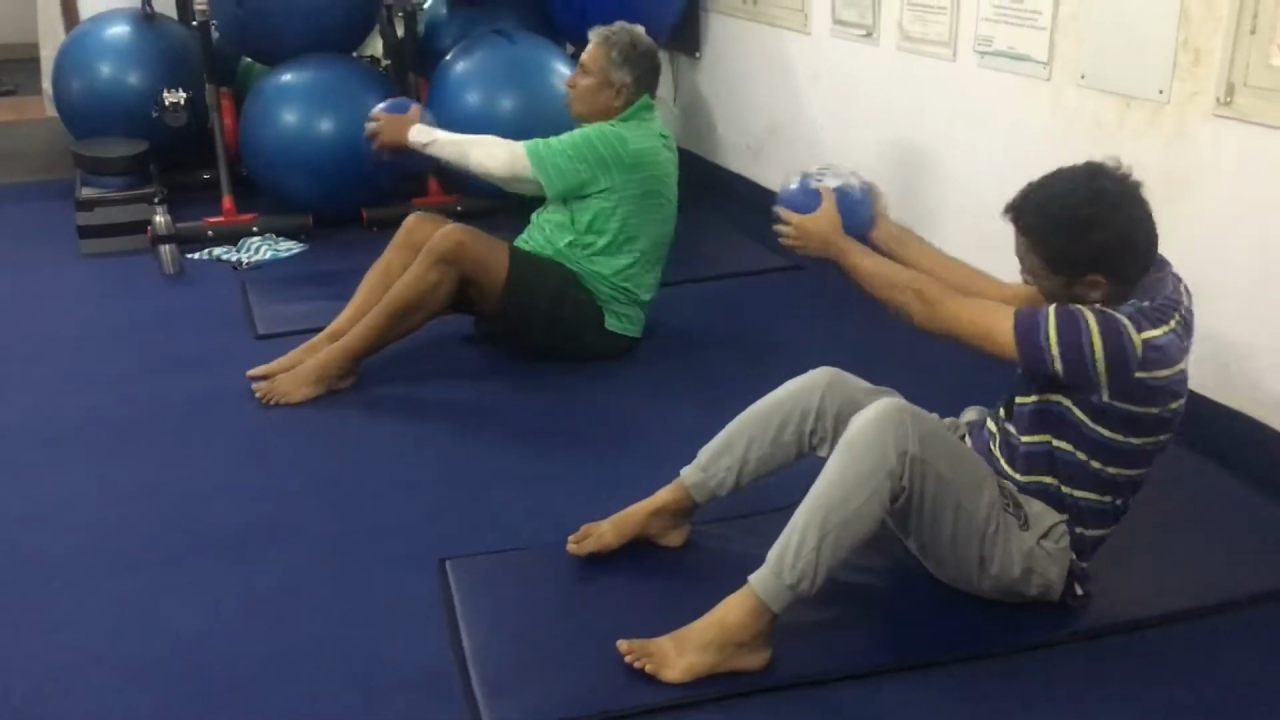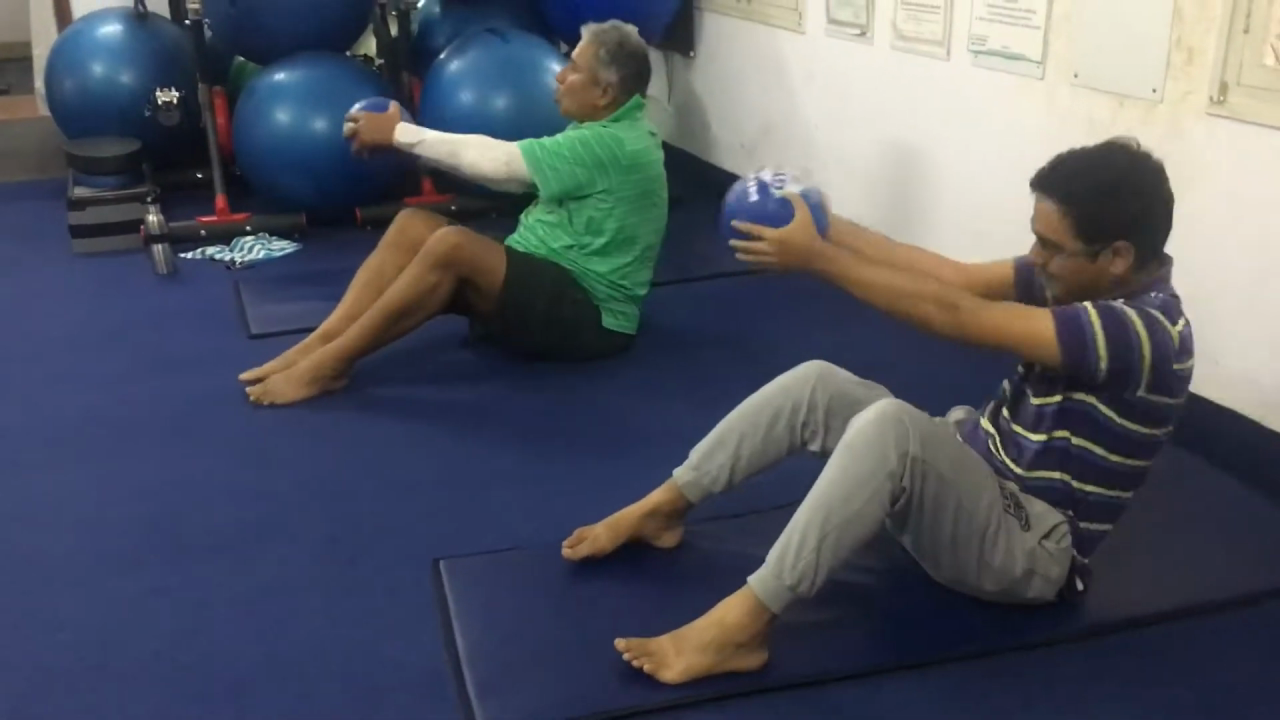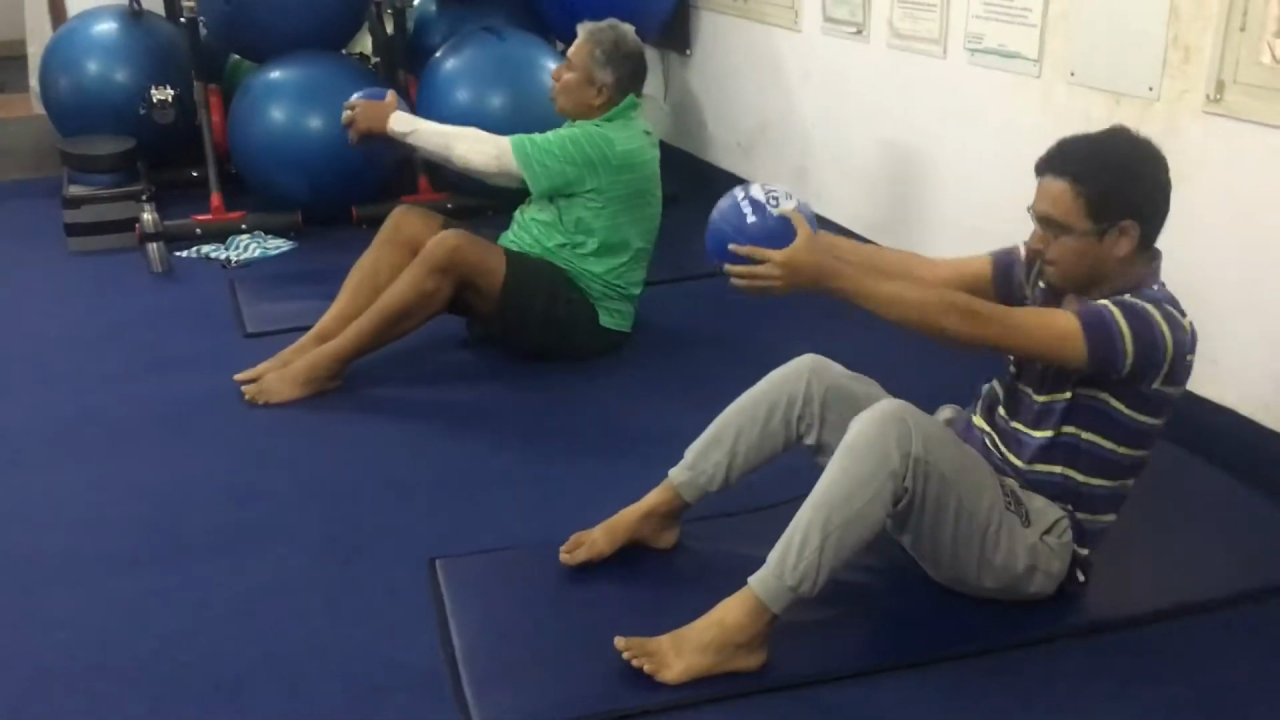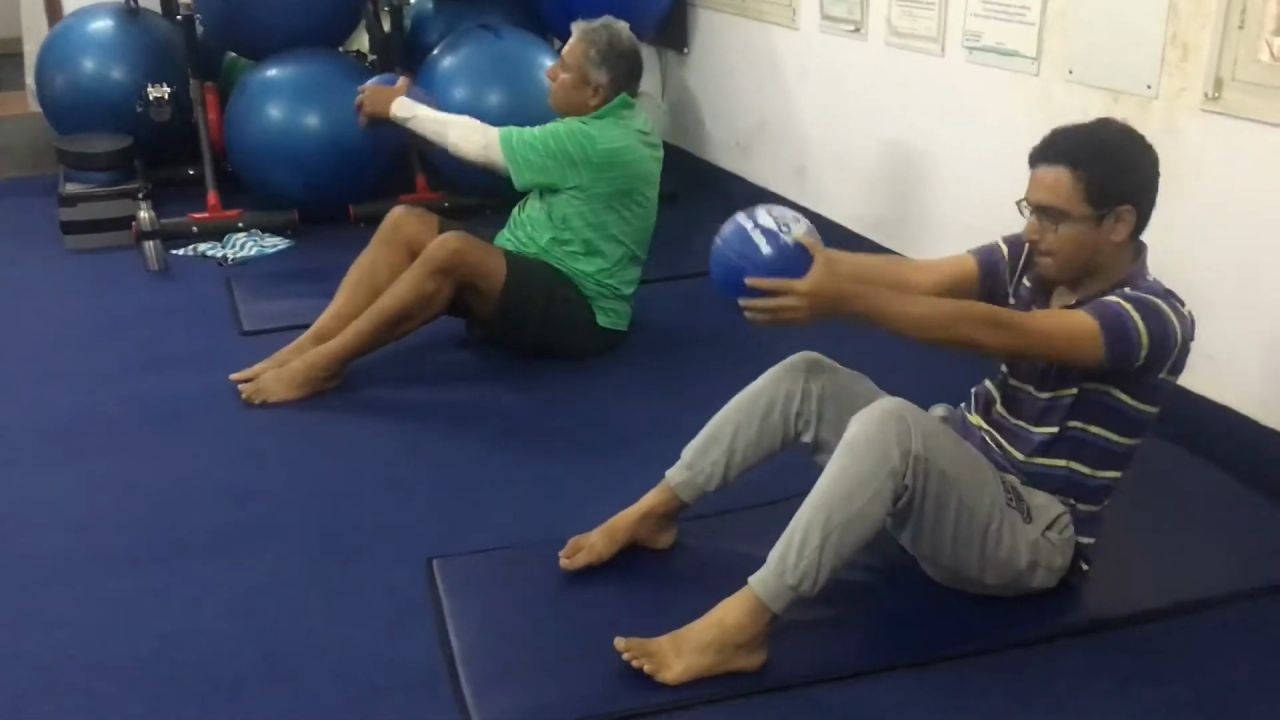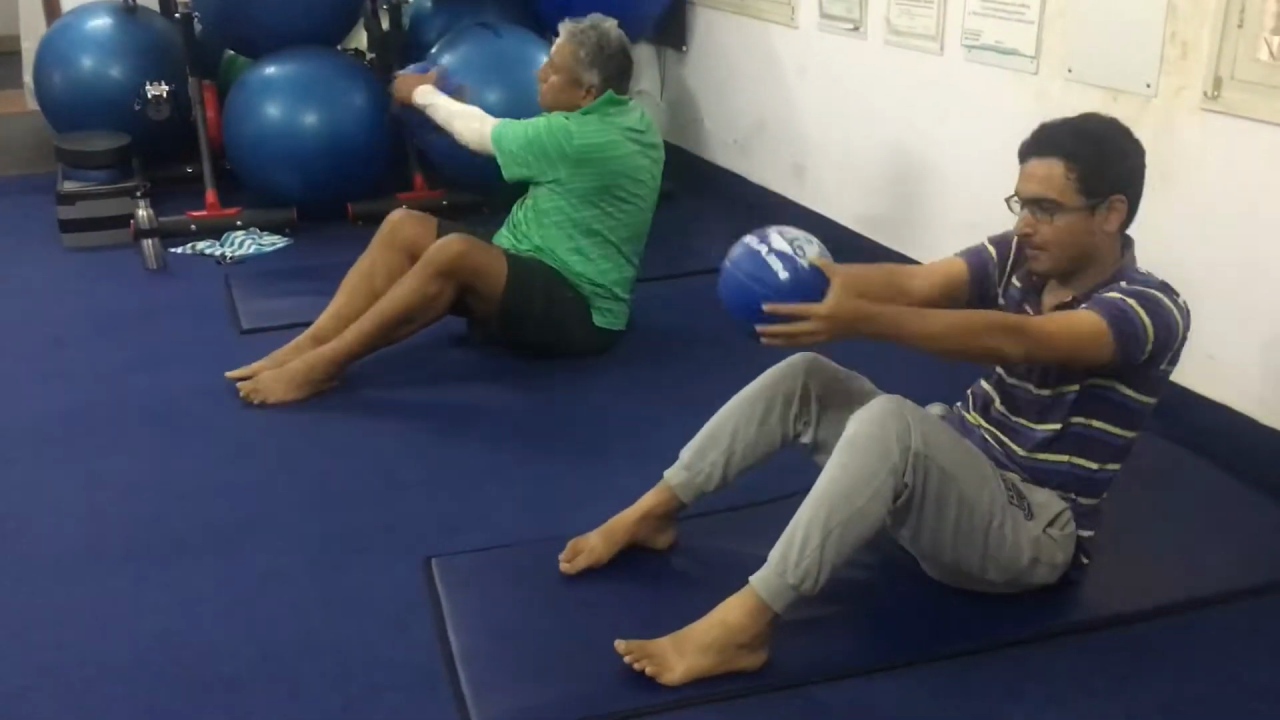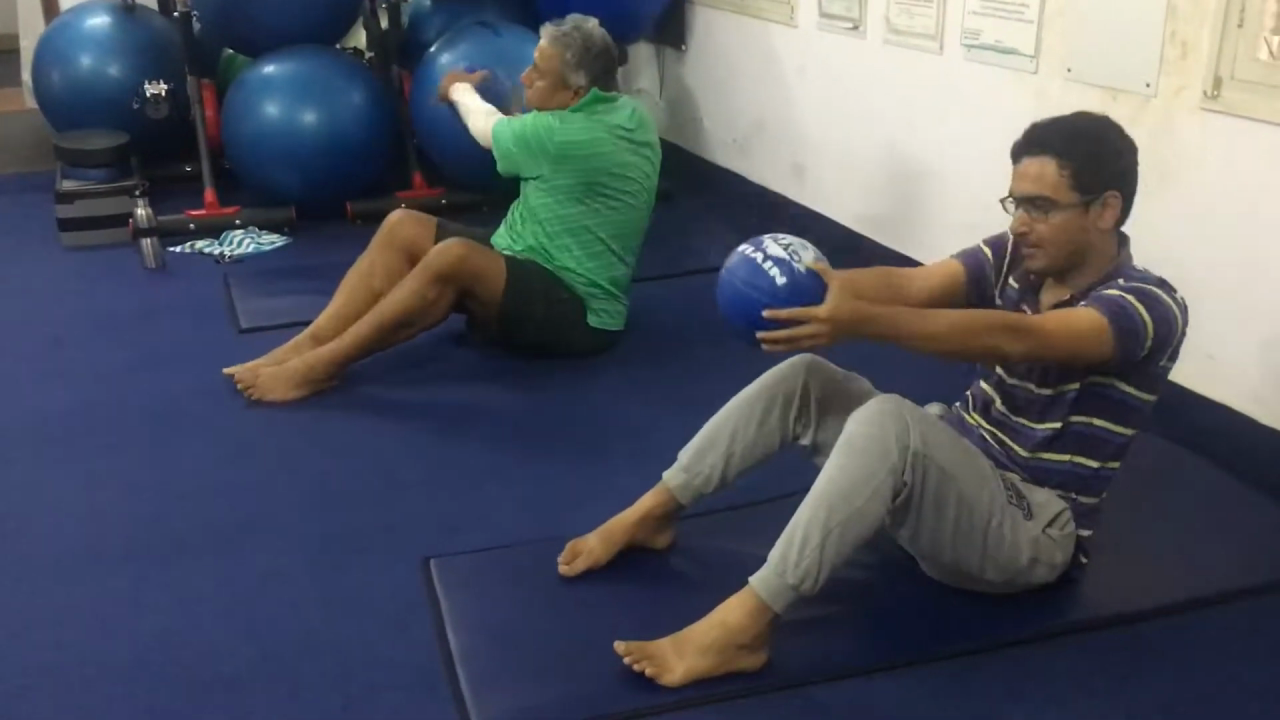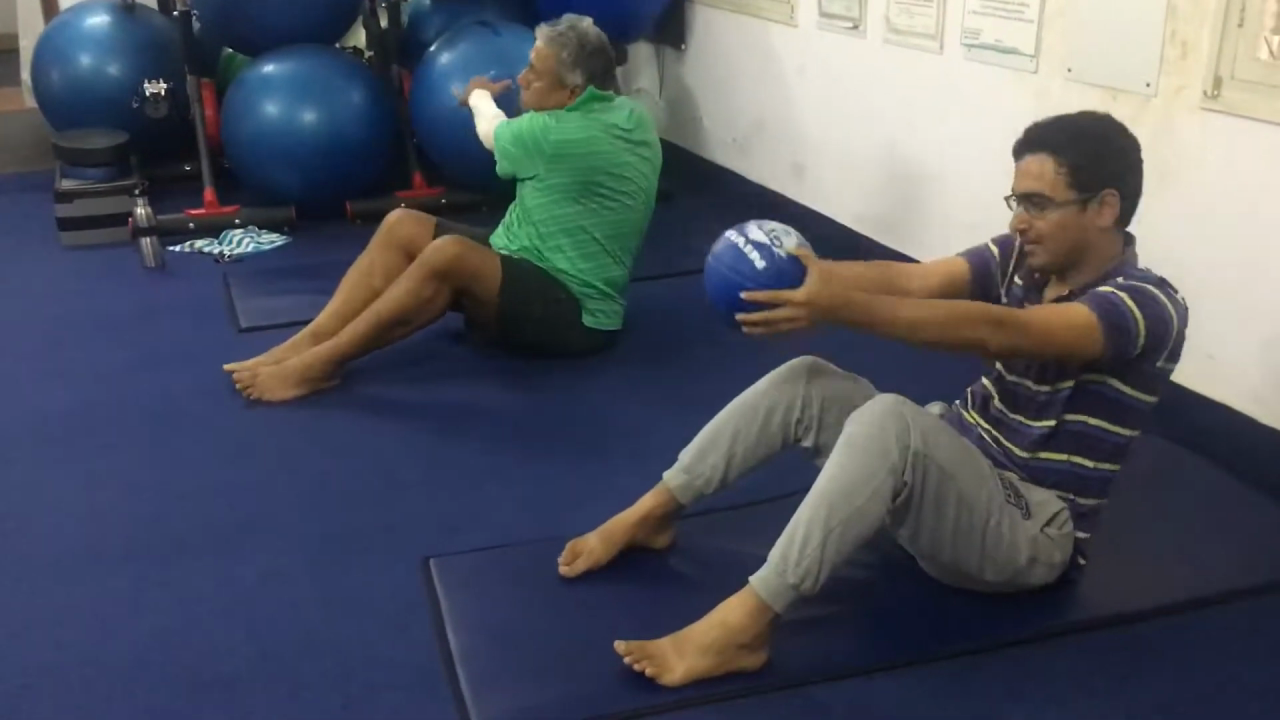
dt=0.1s
person 1, frame 1
left shoulder: (1115, 337)
right shoulder: (1138, 279)
left elbow: (933, 309)
right elbow: (993, 294)
left wrist: (836, 244)
right wrist: (884, 231)
left hip: (1029, 544)
left knee: (888, 420)
right knee: (825, 390)
left ankle: (744, 625)
right ankle: (665, 510)
person 1, frame 2
left shoulder: (1140, 332)
right shoulder: (1123, 277)
left elbow: (953, 312)
right elbow: (962, 279)
left wrist: (815, 258)
right wrist: (827, 229)
left hip: (1026, 546)
right hip: (976, 465)
left knee: (889, 425)
right knee: (815, 383)
left ankle: (742, 625)
right ankle: (659, 510)
person 1, frame 3
left shoulder: (1152, 326)
right shoulder: (1046, 265)
left elbow: (969, 321)
right elbow: (931, 274)
left wrist: (821, 274)
right wrist: (808, 247)
left hip: (1027, 539)
right hip: (959, 472)
left knee: (890, 426)
right knee: (809, 379)
left ankle: (742, 625)
right ankle: (654, 512)
person 1, frame 4
left shoulder: (1155, 321)
right shoulder: (1032, 260)
left elbow: (990, 331)
right elbow: (920, 278)
left wrist: (842, 301)
right wrist: (807, 260)
left hip: (1026, 535)
right hip: (958, 468)
left knee: (890, 424)
right knee: (807, 377)
left ankle: (741, 625)
right ankle: (652, 513)
person 1, frame 5
left shoulder: (1153, 313)
right shoulder: (1017, 257)
left elbow: (1009, 340)
right elbow: (914, 284)
left wrist: (858, 319)
left hip: (1027, 531)
right hip: (953, 468)
left knee: (888, 423)
right knee: (804, 375)
left ankle: (743, 625)
right ankle: (650, 514)
person 1, frame 6
left shoulder: (1151, 309)
right shoulder: (1015, 257)
left elbow: (1009, 339)
right elbow: (912, 287)
left wrist: (858, 321)
left hip: (1026, 532)
right hip: (953, 467)
left knee: (887, 422)
right knee: (804, 377)
left ankle: (742, 626)
right ankle: (648, 515)
person 1, frame 7
left shoulder: (1150, 309)
right shoulder: (1025, 258)
left elbow: (991, 331)
right elbow: (913, 281)
left wrist: (841, 306)
right wrist: (814, 278)
left hip: (1025, 532)
right hip: (954, 467)
left knee: (888, 420)
right knee: (804, 379)
left ankle: (743, 626)
right ankle: (648, 515)
person 2, frame 1
left shoulder: (613, 145)
right shoulder: (625, 129)
left elbow: (506, 161)
right elbow: (530, 178)
left wrist: (415, 134)
right wrist: (425, 141)
left hip: (591, 316)
right hip: (555, 282)
left knee: (455, 242)
right knee: (421, 228)
left ankle: (335, 365)
right ankle: (326, 345)
person 2, frame 2
left shoulder: (607, 146)
right shoulder: (612, 128)
left elbow: (500, 161)
right elbow: (519, 175)
left wrist: (401, 134)
right wrist: (416, 145)
left hip: (585, 316)
right hip: (548, 280)
left knee: (452, 246)
right knee: (412, 226)
left ankle: (329, 365)
right ankle: (319, 345)
person 2, frame 3
left shoulder: (602, 146)
right shoulder: (611, 124)
left elbow: (492, 156)
right elbow: (512, 167)
left wrist: (393, 122)
right wrist: (413, 139)
left hip: (580, 314)
right hip: (539, 277)
left knee: (452, 248)
right knee: (407, 224)
left ankle: (325, 365)
right ankle: (314, 345)
person 2, frame 4
left shoulder: (590, 142)
right shoulder: (611, 121)
left elbow: (483, 145)
right elbow: (510, 154)
left wrist: (398, 107)
right wrist: (416, 117)
left hip: (577, 313)
left knee: (452, 251)
right knee: (404, 224)
left ankle: (322, 365)
right ankle: (311, 345)
person 2, frame 5
left shoulder: (574, 138)
right shoulder: (632, 118)
left elbow: (482, 135)
left wrist: (421, 93)
left hip: (577, 312)
left knee: (454, 252)
right knee: (404, 227)
left ankle: (322, 367)
right ankle: (309, 345)
person 2, frame 6
left shoulder: (560, 134)
right shoulder: (630, 116)
left elbow: (488, 130)
left wrist: (461, 90)
left hip: (575, 313)
left knee: (453, 257)
right knee: (403, 227)
left ankle: (320, 366)
right ankle: (309, 344)
person 2, frame 7
left shoulder: (553, 134)
right shoulder: (632, 117)
left elbow: (494, 132)
left wrist: (479, 95)
left hip: (571, 313)
left knee: (448, 254)
right knee: (402, 227)
left ankle: (319, 365)
right ankle: (308, 342)
